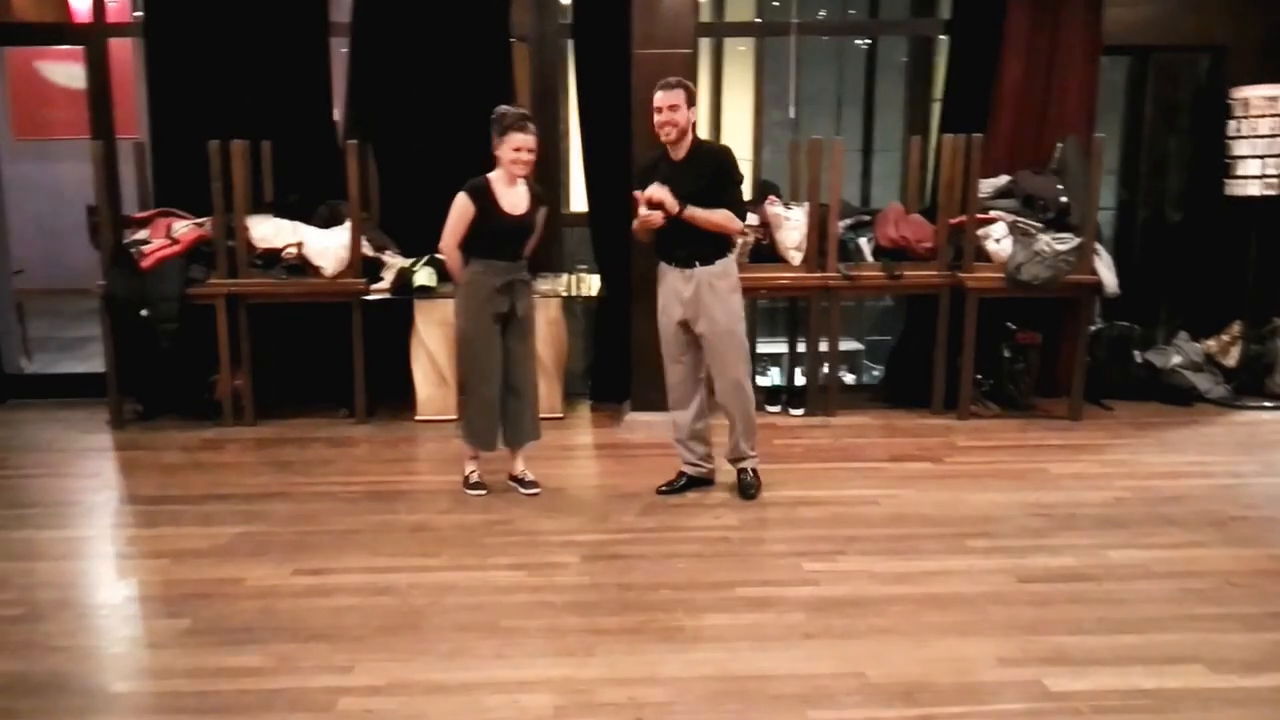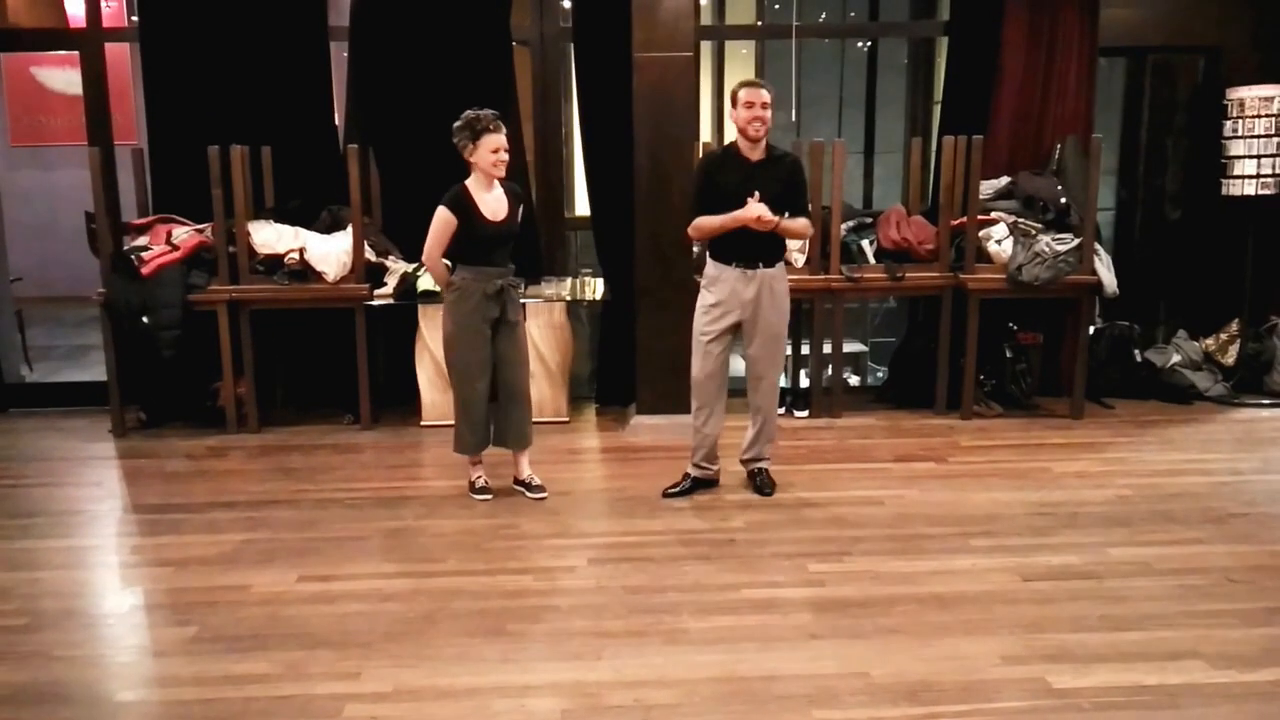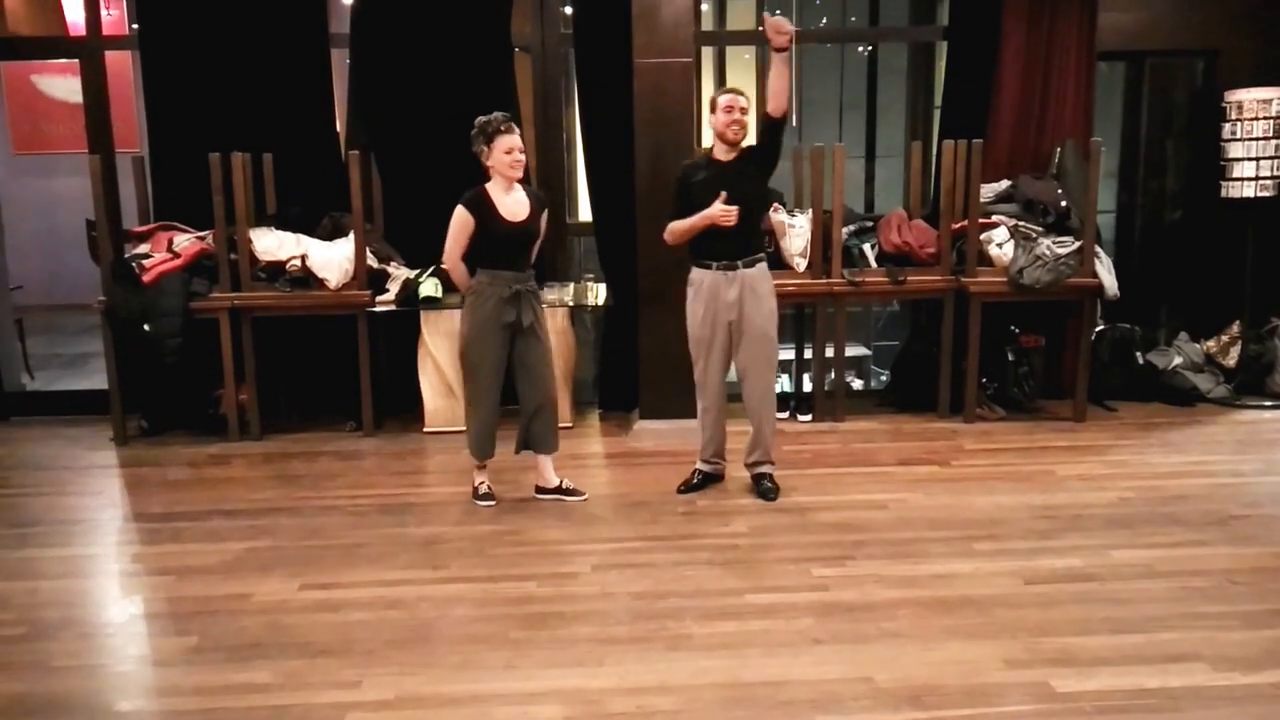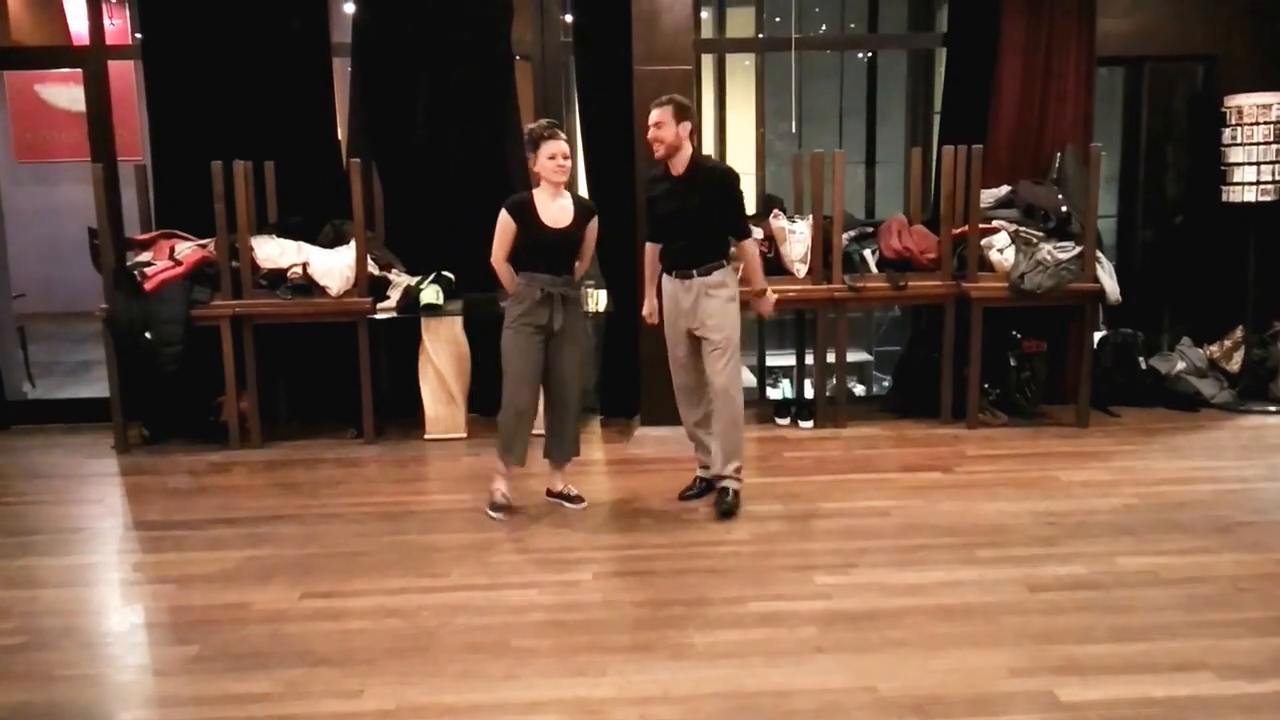
dt=0.7s
person 1, frame 1
left shoulder: (718, 158)
right shoulder: (650, 169)
left elbow: (735, 223)
right elbow: (643, 234)
left wrist: (679, 208)
right wrist: (644, 221)
left hip: (715, 275)
right hip: (671, 277)
left knee: (731, 372)
right knee: (681, 378)
left ankle: (745, 460)
right ankle: (696, 465)
person 1, frame 2
left shoulder: (787, 166)
right shoulder: (713, 164)
left elbow: (805, 230)
right elbow: (695, 229)
left wrist: (776, 222)
right wrist: (740, 217)
left hip: (770, 279)
right hip: (722, 278)
left knee: (765, 376)
right knee: (705, 374)
left ankle: (757, 461)
right ankle: (702, 467)
person 1, frame 3
left shoulder: (759, 161)
right shoulder: (691, 172)
left elbow: (778, 110)
right elbow: (670, 235)
left wrist: (780, 52)
right wrist: (706, 216)
left hip: (752, 278)
right hip: (705, 281)
left knee: (759, 381)
right knee: (708, 382)
left ankle: (761, 464)
right ankle: (710, 463)
person 1, frame 4
left shoulder: (719, 176)
right shoulder: (655, 184)
left elbow: (744, 236)
left wrist: (760, 289)
right wrist: (650, 293)
left hip: (715, 285)
right hip: (674, 287)
left knee: (723, 385)
right knee: (687, 387)
left ankle: (728, 478)
right ankle: (707, 469)
person 2, frame 1
left shoulder: (535, 197)
right shoulder: (476, 191)
right elbow: (449, 246)
right wrist: (472, 284)
left hip: (519, 291)
right hip: (480, 293)
left knee: (521, 376)
right knee: (482, 378)
left ankle: (517, 464)
right ankle: (471, 461)
person 2, frame 2
left shoulder: (514, 195)
right shoulder: (457, 201)
right elbow: (431, 258)
right wrist: (459, 291)
left hip: (507, 295)
right hip: (469, 300)
left knee: (516, 383)
right knee: (472, 385)
left ankle: (522, 469)
right ankle: (476, 469)
person 2, frame 3
left shoulder: (537, 201)
right shoulder: (474, 202)
right elbow: (452, 259)
right wrist: (479, 293)
left hip: (527, 298)
right hip: (488, 302)
left knee: (541, 386)
right knee: (484, 390)
left ankle: (546, 477)
right ankle: (480, 474)
person 2, frame 4
left shoulder: (585, 210)
right shoulder: (518, 207)
right elbow: (499, 260)
right wrist: (526, 293)
left hip: (569, 306)
right hip: (527, 308)
left knee: (566, 394)
right knee: (519, 396)
left ankle: (557, 481)
right ankle: (502, 480)
